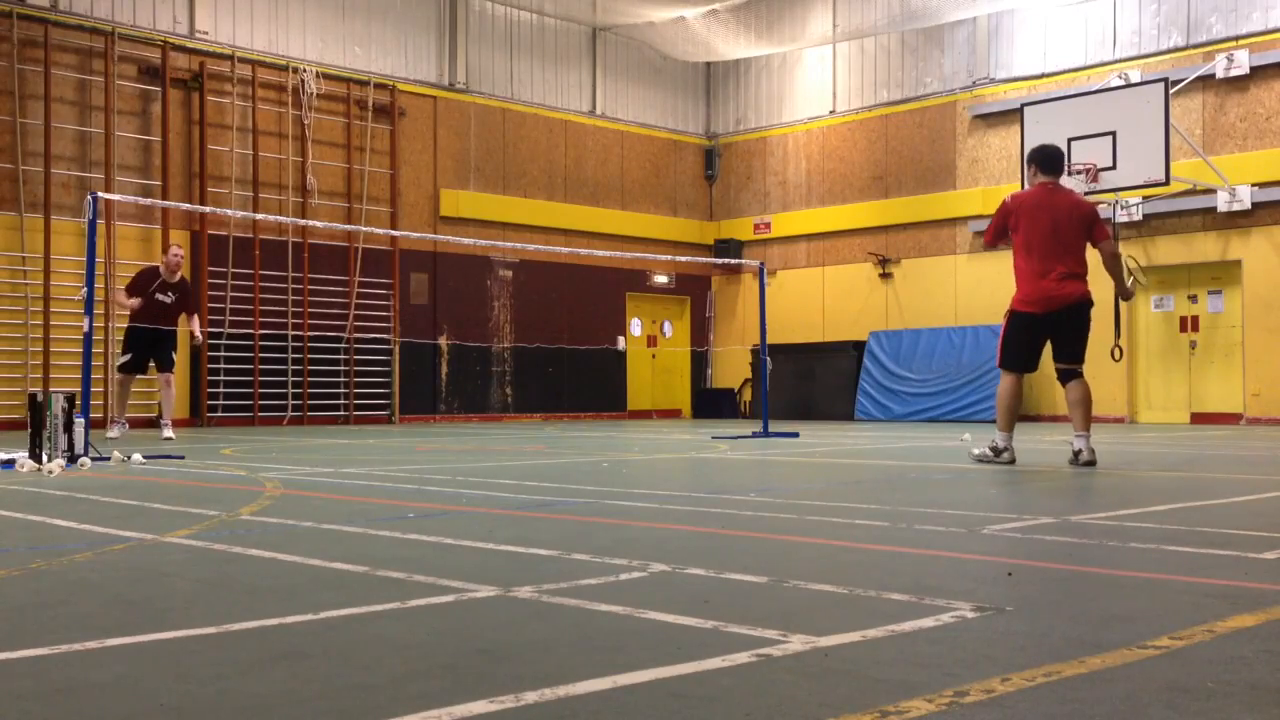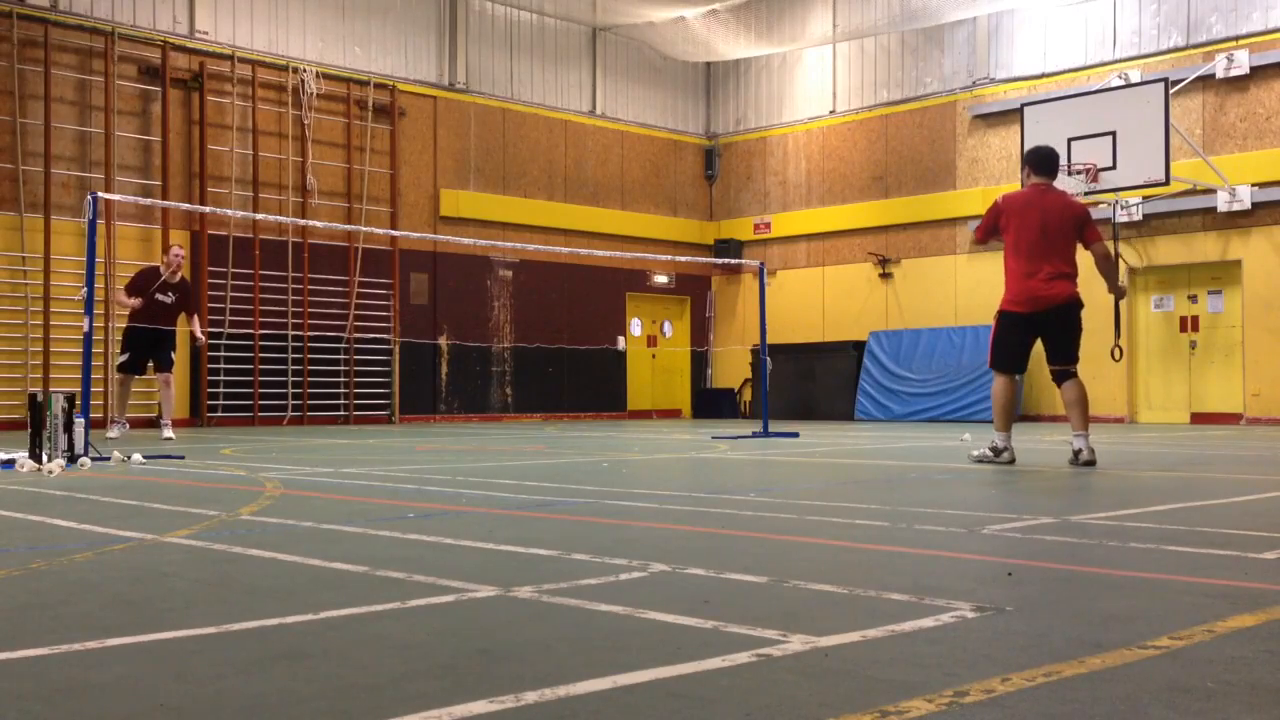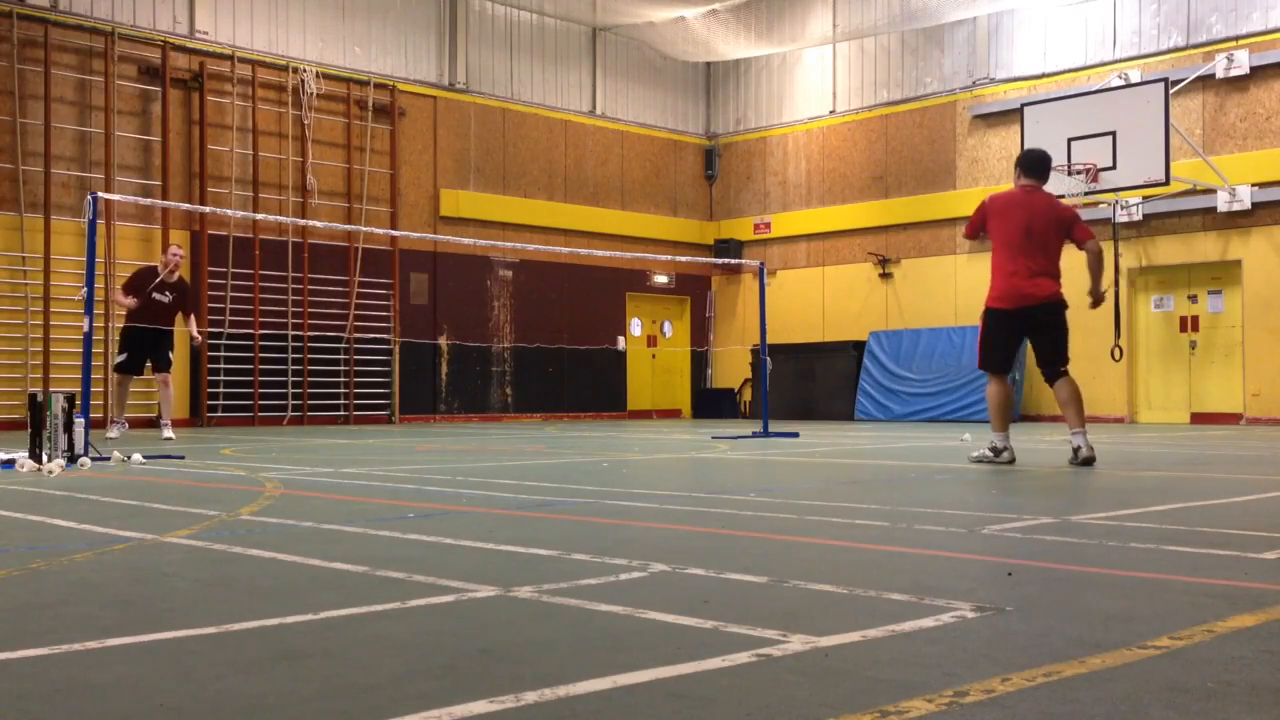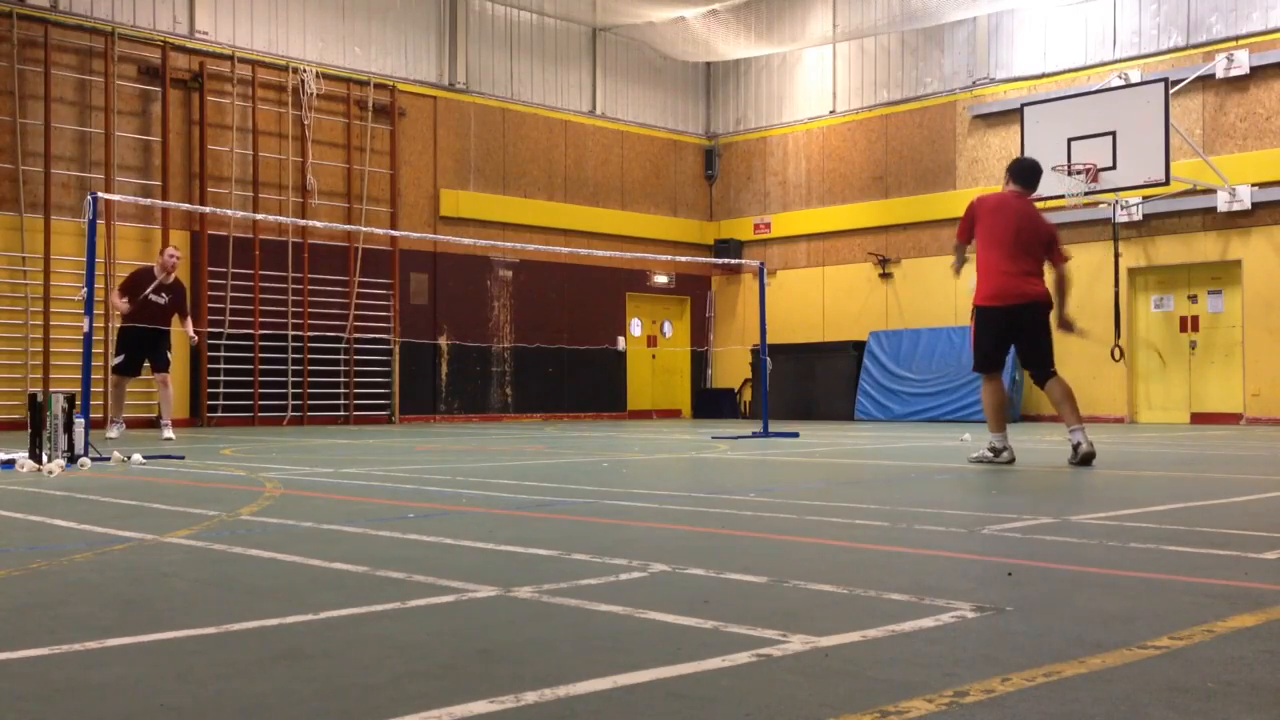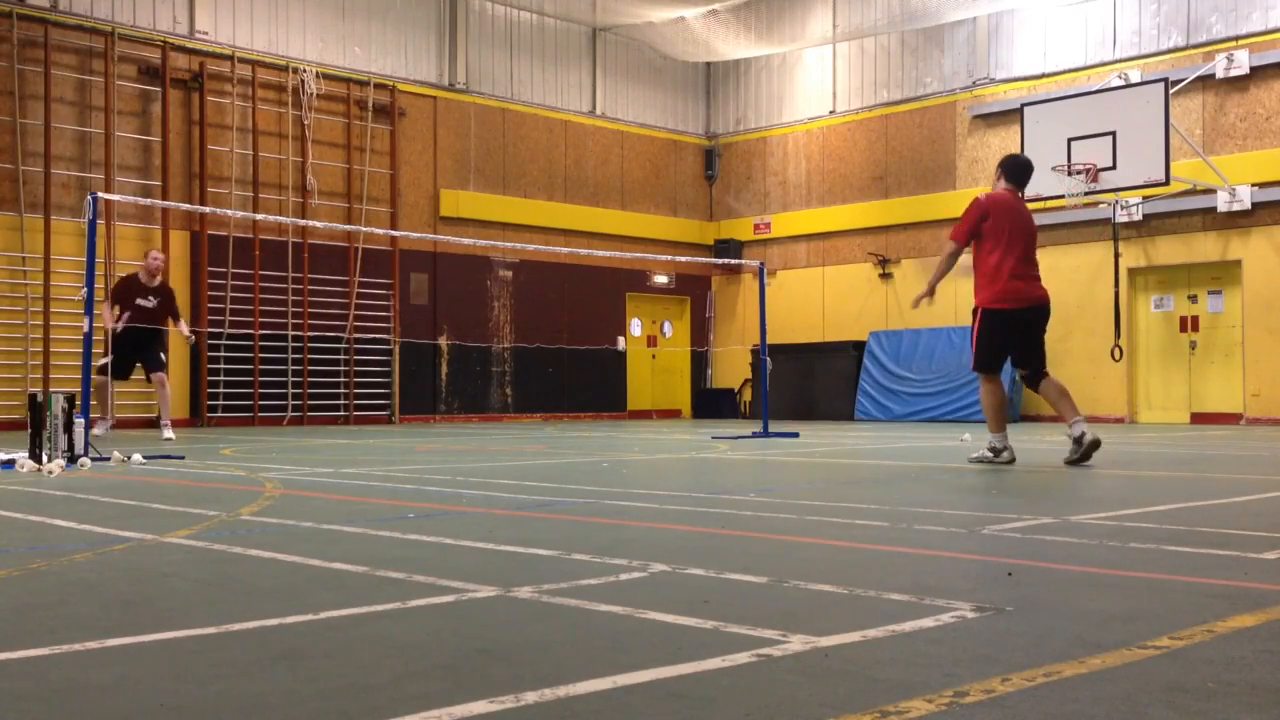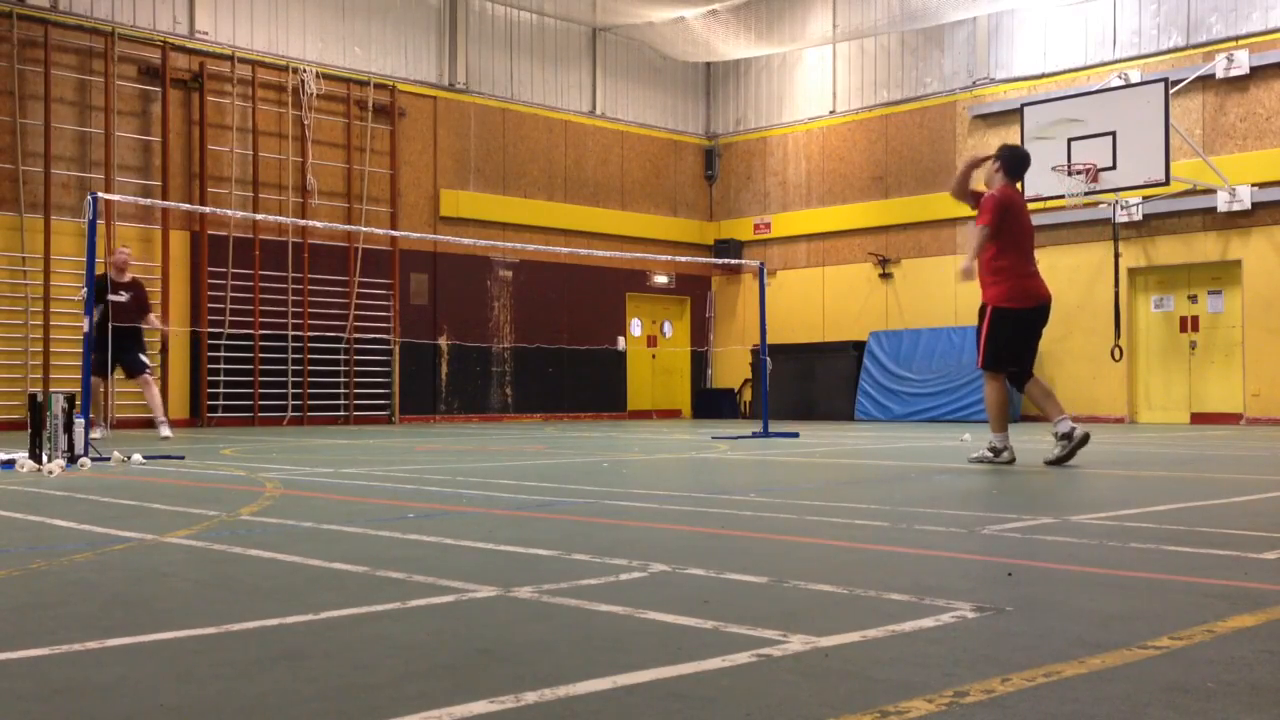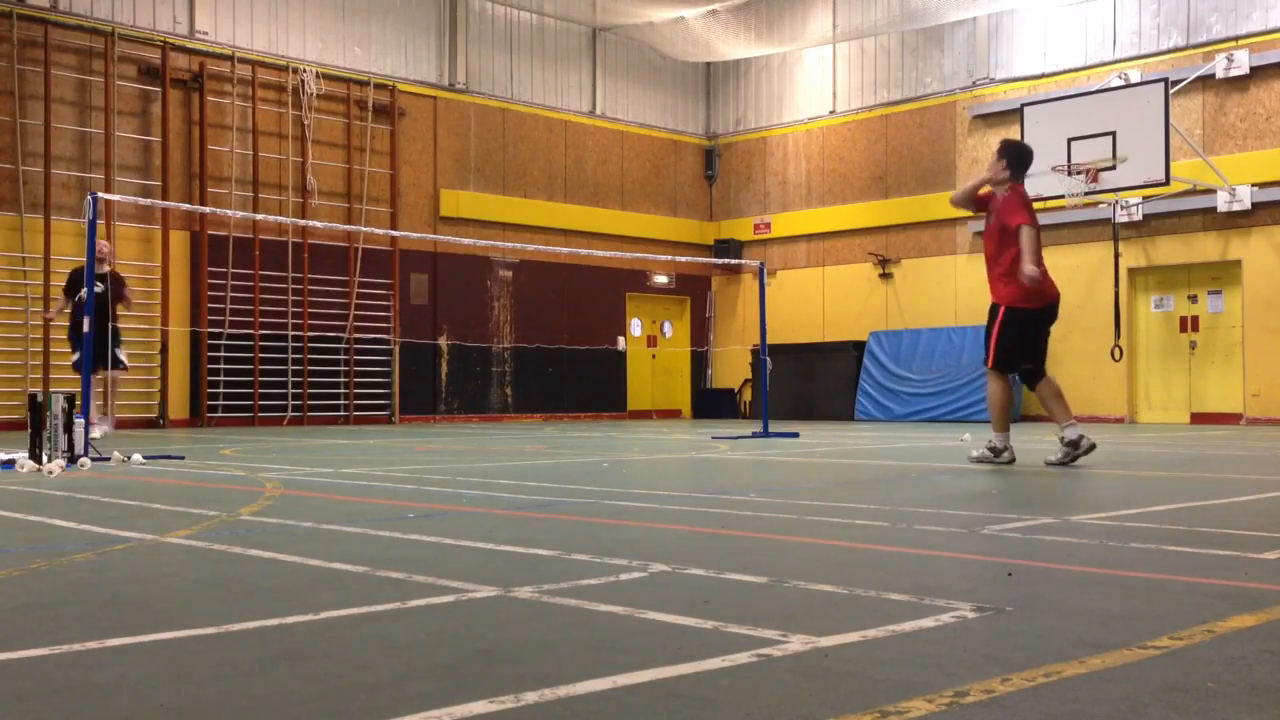
dt=0.2s
person 1, frame 1
left shoulder: (1015, 203)
right shoulder: (1083, 206)
left elbow: (988, 242)
right elbow: (1109, 250)
right wrist: (1121, 286)
left hip: (1031, 302)
right hip: (1074, 301)
left knee: (1011, 371)
right knee: (1072, 373)
left ankle: (1002, 445)
right ankle: (1082, 446)
person 1, frame 2
left shoulder: (1007, 203)
right shoulder: (1075, 208)
left elbow: (979, 237)
right elbow: (1101, 251)
right wrist: (1114, 286)
left hip: (1020, 303)
right hip: (1063, 302)
left knee: (1004, 372)
right knee: (1066, 373)
left ankle: (1001, 446)
right ankle: (1082, 445)
person 1, frame 3
left shoulder: (994, 203)
right shoulder: (1062, 211)
left elbow: (970, 234)
right elbow: (1093, 248)
right wrist: (1095, 288)
left hip: (1004, 301)
right hip: (1047, 301)
left knee: (997, 373)
right knee: (1057, 373)
left ankle: (1000, 446)
right ankle: (1081, 443)
person 1, frame 4
left shoulder: (982, 203)
right shoulder: (1042, 222)
left elbow: (961, 242)
right elbow: (1061, 271)
left wrist: (959, 263)
right wrist: (1061, 311)
left hip: (994, 300)
right hip: (1034, 301)
left knee: (990, 373)
right knee: (1045, 373)
left ankle: (999, 446)
right ankle: (1080, 440)
person 1, frame 5
left shoulder: (985, 202)
right shoulder: (1024, 214)
left elbow: (956, 245)
left wrist: (931, 285)
right wrist: (971, 268)
left hip: (998, 302)
right hip: (1034, 301)
left knee: (988, 374)
right knee: (1036, 374)
left ankle: (999, 446)
right ankle: (1080, 431)
person 1, frame 6
left shoulder: (998, 197)
right shoulder: (1008, 198)
left elbow: (984, 229)
right elbow: (957, 191)
left wrist: (971, 259)
right wrist: (970, 164)
left hip: (1006, 300)
right hip: (1033, 299)
left knee: (993, 372)
right knee: (1020, 373)
left ankle: (999, 446)
right ankle: (1067, 428)
person 1, frame 7
left shoulder: (1011, 196)
right shoulder: (998, 197)
left elbow: (1025, 230)
right elbow: (958, 200)
left wrist: (1029, 263)
right wrist: (984, 180)
left hip: (1017, 300)
right hip: (1033, 299)
left knee: (997, 370)
right knee: (1031, 372)
left ankle: (1000, 446)
right ankle: (1074, 437)
person 2, frame 1
left shoulder: (185, 286)
right shoulder: (146, 275)
left elbow: (192, 314)
right elbow: (120, 295)
left wrist: (196, 332)
right wrist: (129, 303)
left hip: (165, 336)
right hip: (138, 332)
left knee: (167, 377)
right knee: (124, 378)
left ankle: (167, 425)
right ankle: (119, 421)
person 2, frame 2
left shoulder: (185, 287)
right shoulder: (146, 274)
left elbow: (192, 314)
right elbow: (120, 295)
left wrist: (197, 333)
right wrist: (130, 303)
left hip: (165, 336)
right hip: (137, 332)
left knee: (166, 377)
right knee: (124, 377)
left ankle: (166, 425)
right ankle: (119, 421)
person 2, frame 3
left shoulder: (182, 286)
right shoulder: (144, 274)
left elbow: (188, 314)
right elbow: (118, 294)
left wrist: (194, 333)
right wrist: (126, 302)
left hip: (162, 336)
right hip: (134, 333)
left knee: (164, 378)
right knee: (121, 378)
left ankle: (166, 425)
right ankle: (118, 421)
person 2, frame 4
left shoulder: (178, 288)
right shoulder: (140, 275)
left elbow: (184, 315)
right elbow: (116, 294)
left wrist: (190, 332)
right wrist: (120, 306)
left hip: (159, 337)
right hip: (131, 335)
left knee: (163, 378)
right knee: (118, 379)
left ankle: (166, 425)
right ankle: (116, 422)
person 2, frame 5
left shoulder: (166, 291)
right shoulder: (126, 283)
left elbow: (176, 317)
right elbow: (108, 305)
left wrist: (186, 333)
right wrist: (109, 323)
left hip: (153, 342)
right hip: (124, 340)
left knee: (160, 378)
right knee: (100, 381)
left ankle: (166, 424)
right ankle: (104, 419)
person 2, frame 6
left shoulder: (137, 286)
right shoulder: (99, 282)
left elbow: (147, 314)
left wrist: (159, 326)
left hip: (132, 341)
right hip: (104, 341)
left knee: (145, 378)
right knee: (93, 382)
left ankle: (162, 423)
right ankle: (99, 425)
person 2, frame 7
left shoulder: (114, 277)
right shoulder: (77, 274)
left elbow: (127, 303)
right elbow: (66, 299)
left wrist: (126, 294)
right wrist: (53, 313)
left hip: (107, 334)
right hip: (81, 334)
left knee: (113, 376)
left ankle: (108, 418)
right ankle: (93, 424)
